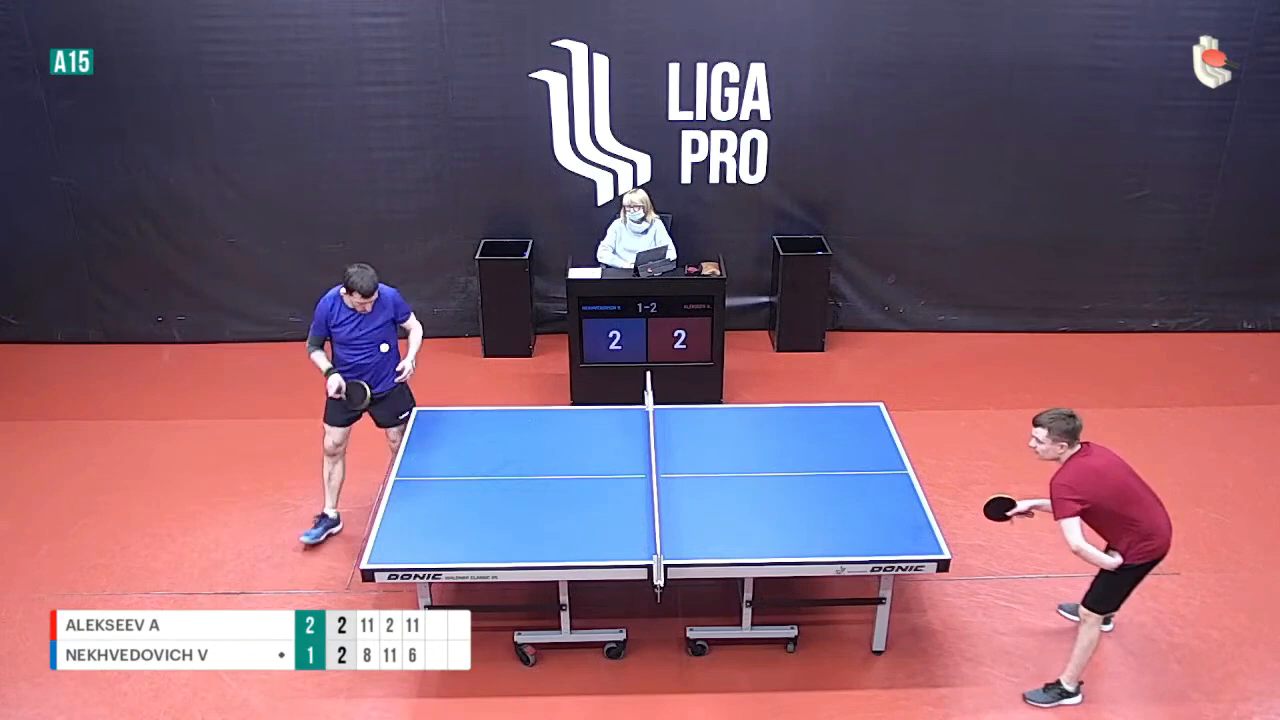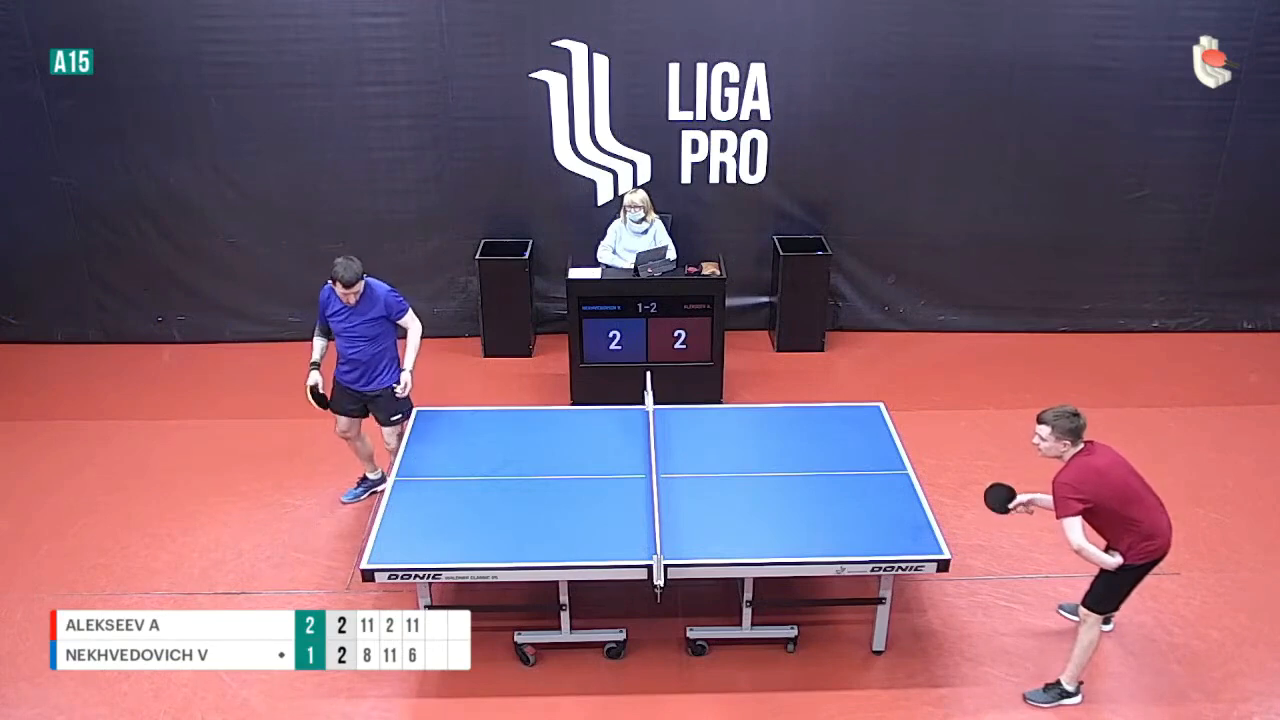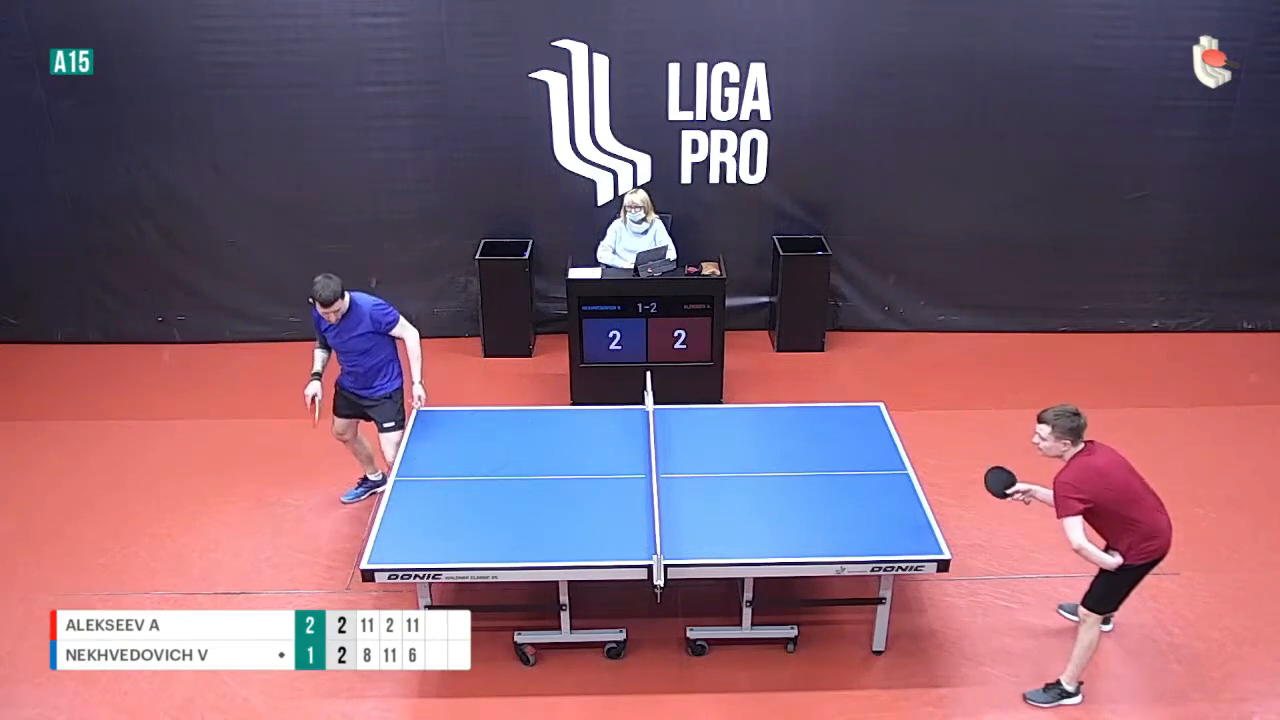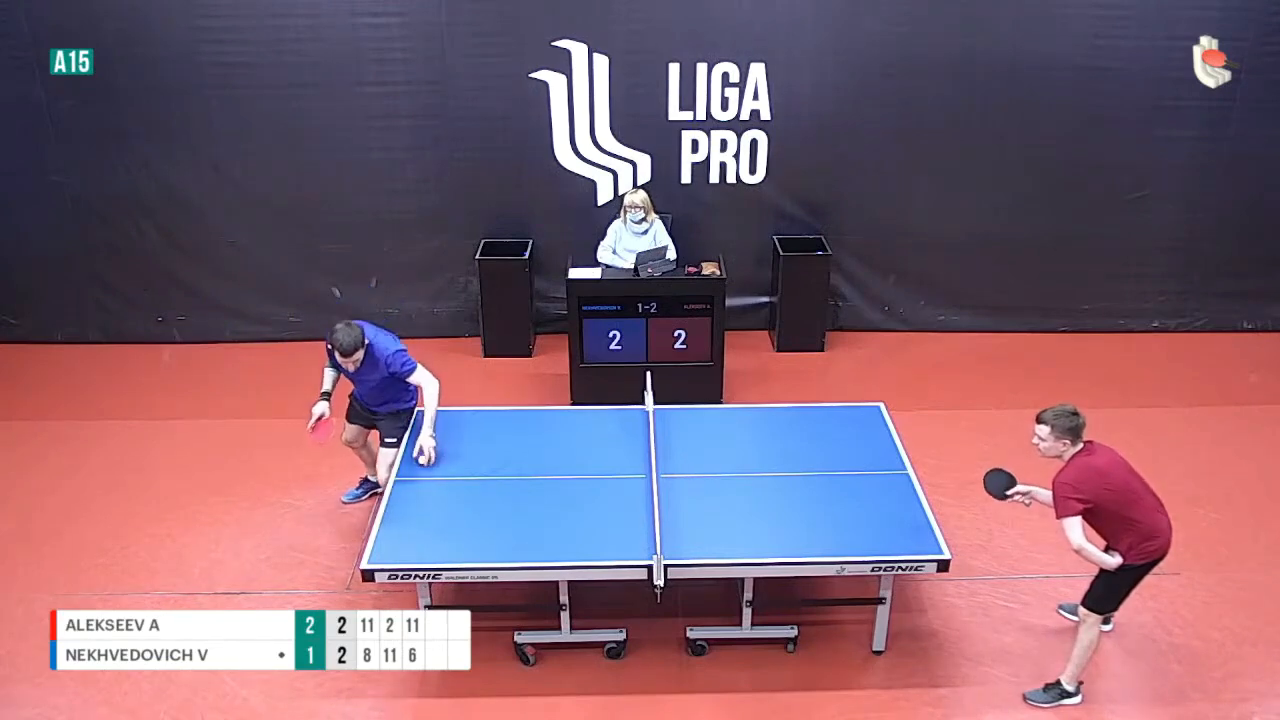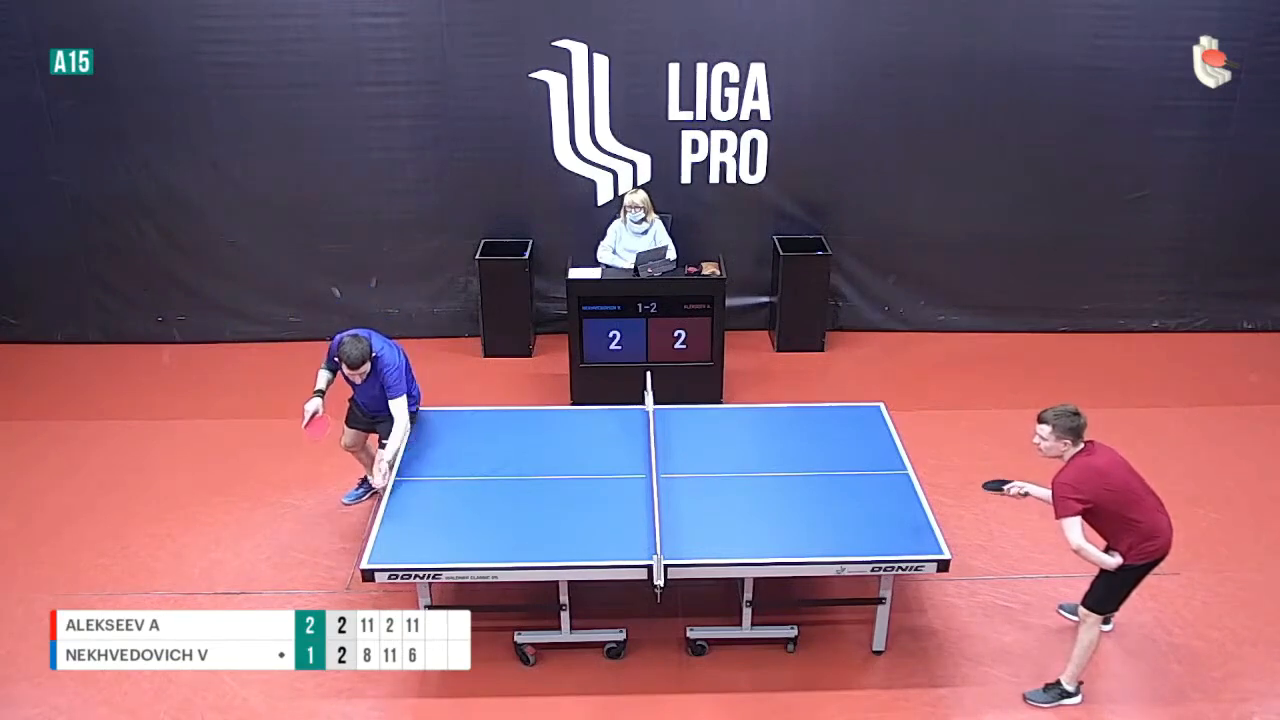
dt=0.4s
person 1, frame 1
left shoulder: (1064, 481)
right shoulder: (1092, 452)
left elbow: (1076, 545)
left wrist: (1112, 563)
right wrist: (1035, 504)
left hip: (1143, 546)
right hip: (1156, 528)
left knee: (1089, 615)
left ankle: (1068, 687)
right ankle: (1104, 612)
person 1, frame 2
left shoulder: (1067, 479)
right shoulder: (1096, 450)
left elbow: (1078, 544)
left wrist: (1112, 563)
right wrist: (1035, 499)
left hip: (1142, 546)
right hip: (1155, 528)
left knee: (1089, 615)
left ankle: (1067, 688)
right ankle: (1103, 612)
person 1, frame 3
left shoulder: (1068, 479)
right shoulder: (1097, 450)
left elbow: (1078, 543)
left wrist: (1112, 563)
right wrist: (1034, 491)
left hip: (1142, 546)
right hip: (1154, 528)
left knee: (1088, 615)
left ankle: (1067, 688)
right ankle: (1102, 612)
person 1, frame 4
left shoulder: (1067, 480)
right shoulder: (1096, 450)
left elbow: (1078, 544)
left wrist: (1113, 563)
right wrist: (1034, 493)
left hip: (1142, 546)
right hip: (1155, 529)
left knee: (1088, 615)
left ankle: (1068, 688)
right ankle: (1103, 613)
person 1, frame 5
left shoulder: (1067, 479)
right shoulder: (1097, 450)
left elbow: (1077, 544)
left wrist: (1113, 563)
right wrist: (1030, 489)
left hip: (1143, 546)
right hip: (1156, 529)
left knee: (1088, 615)
left ankle: (1068, 688)
right ankle: (1104, 613)
person 2, frame 1
left shoulder: (390, 298)
right shoulder: (327, 306)
left elbow: (414, 327)
right elbow: (314, 347)
left wrist: (410, 358)
right wrist: (329, 372)
left hip: (387, 386)
right hip: (345, 387)
left knee: (399, 445)
right knee: (332, 447)
right ankle: (330, 516)
person 2, frame 2
left shoulder: (384, 295)
right shoulder: (326, 297)
left elbow: (414, 327)
right elbow: (322, 333)
left wrist: (407, 370)
right wrist: (315, 365)
left hip: (384, 382)
right hip: (346, 380)
left knee: (394, 444)
right knee: (347, 432)
right ankle: (374, 477)
person 2, frame 3
left shoulder: (371, 309)
right shoulder: (320, 315)
left elbow: (410, 334)
left wrist: (417, 382)
right wrist: (316, 377)
left hip: (384, 388)
right hip: (349, 386)
left knee: (394, 460)
right knee: (343, 433)
right ankle: (374, 478)
person 2, frame 4
left shoulder: (387, 352)
right shoulder: (335, 339)
left elbow: (430, 384)
right elbow: (332, 366)
left wrist: (427, 433)
right wrist: (324, 397)
left hip: (396, 406)
right hip: (364, 399)
left knee: (386, 479)
right knee: (351, 440)
right ankle: (373, 479)
person 2, frame 5
left shoulder: (389, 364)
right shoulder: (339, 344)
left elbow: (402, 422)
right elbow: (328, 368)
left wrist: (385, 461)
right wrist: (318, 395)
left hip: (396, 408)
right hip: (364, 401)
left knee: (383, 480)
right knee: (349, 444)
right ankle: (370, 481)
